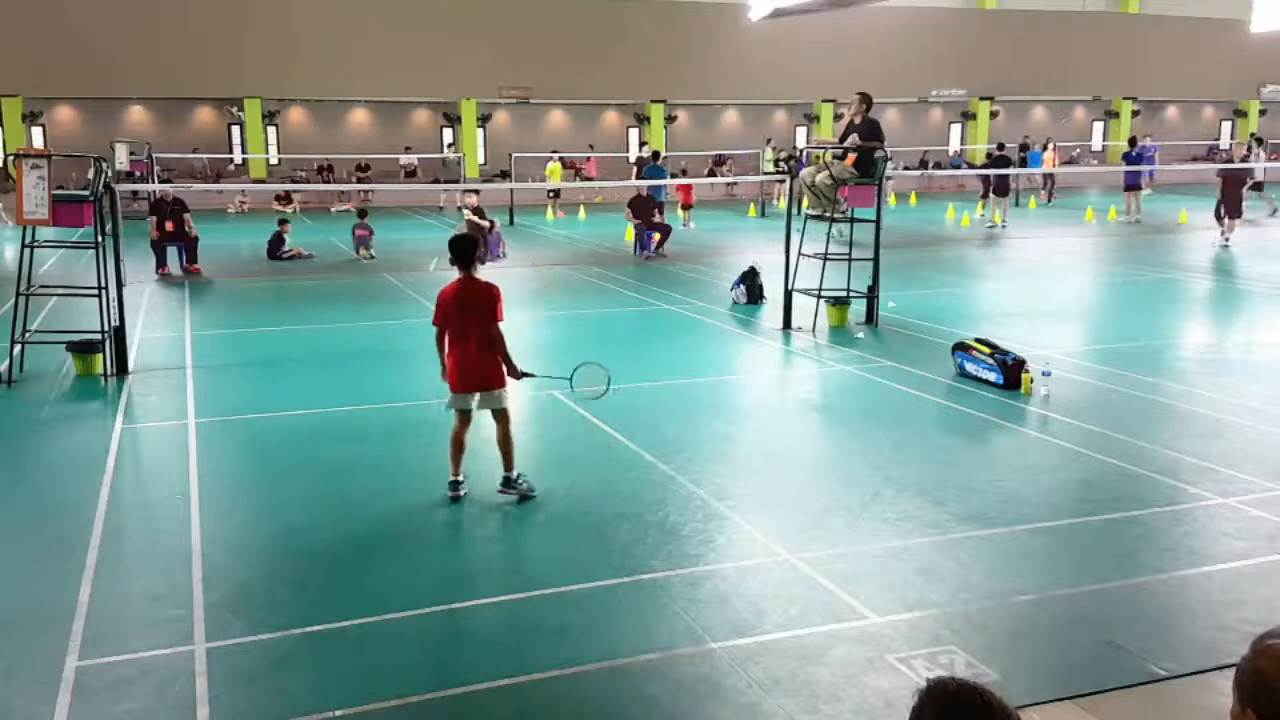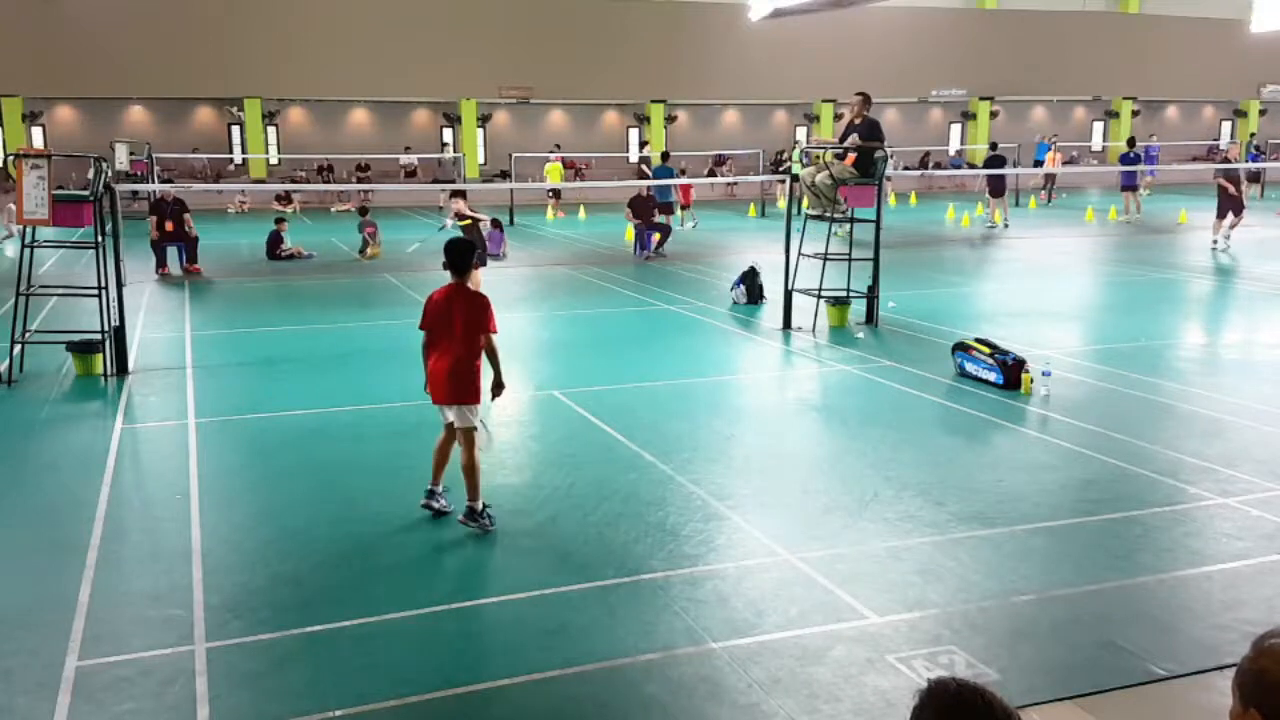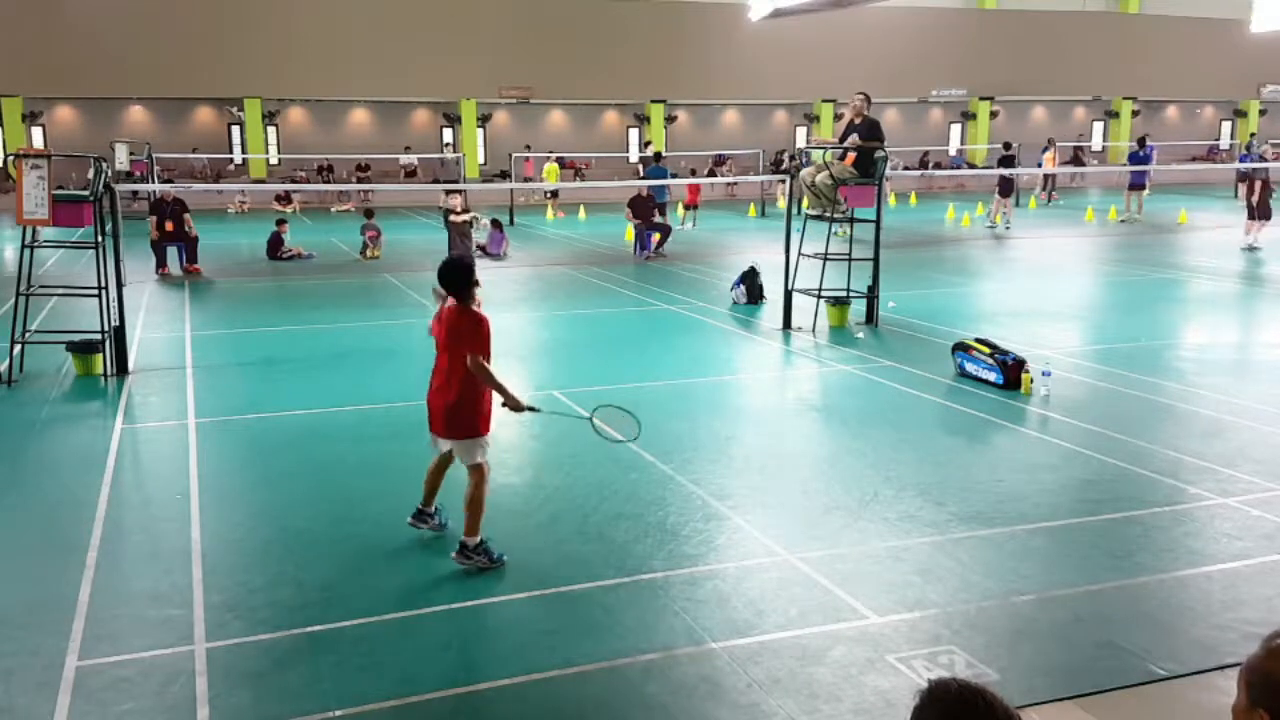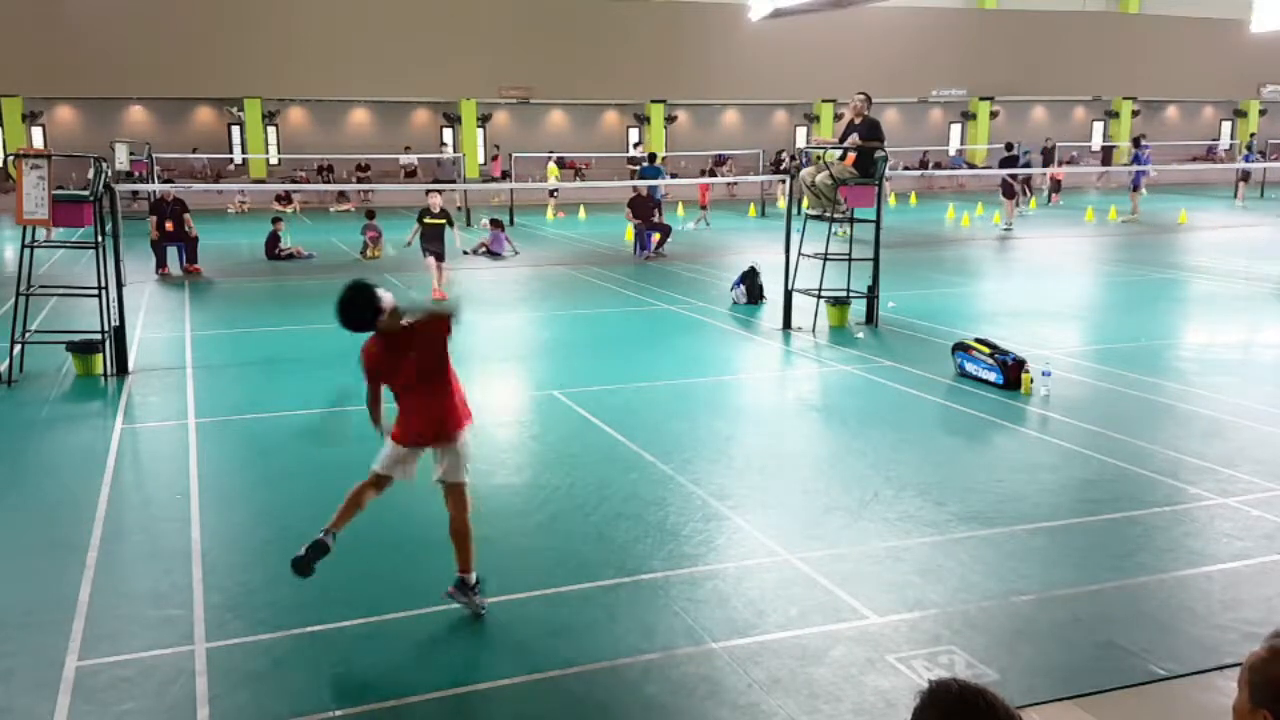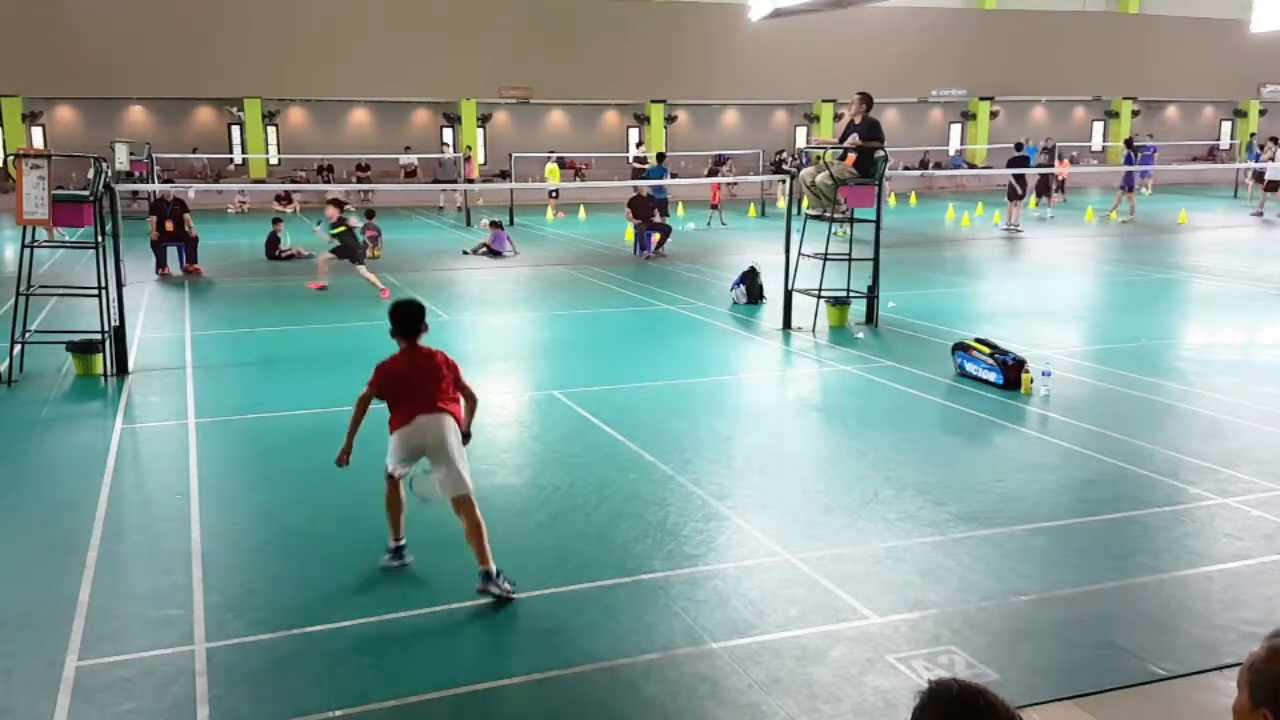
dt=0.7s
person 1, frame 1
left shoulder: (445, 294)
right shoulder: (490, 292)
left elbow: (440, 336)
right elbow: (495, 332)
left wrist: (444, 365)
right wrist: (510, 364)
left hip: (458, 371)
right hip: (488, 369)
left knee: (461, 422)
right knee: (502, 420)
left ankle: (455, 481)
right ankle: (510, 477)
person 1, frame 2
left shoulder: (434, 299)
right shoulder: (479, 301)
left elbow: (426, 342)
right elbow: (487, 344)
left wrist: (429, 372)
right wrist: (498, 377)
left hip: (439, 377)
right hip: (463, 378)
left knee: (449, 433)
right knee: (468, 442)
left ankle: (434, 492)
right ankle: (474, 509)
person 1, frame 3
left shoulder: (445, 313)
right shoulder: (477, 322)
right elbow: (476, 367)
left wrist: (445, 298)
right wrist: (507, 396)
left hip: (438, 403)
right hip: (465, 410)
left knee: (444, 458)
right knee: (479, 474)
left ankle: (425, 511)
right ankle: (471, 544)
person 1, frame 4
left shoulder: (372, 351)
right shoulder: (421, 333)
left elbow: (373, 397)
right elbow: (447, 312)
left wrist: (379, 425)
left hip: (409, 428)
right hip: (446, 425)
left knee: (374, 483)
right knee: (458, 502)
left ankle: (326, 538)
right ankle: (466, 583)
person 1, frame 5
left shoulder: (386, 368)
right shoulder: (440, 359)
left elbow: (363, 403)
right elbow: (470, 398)
left wrist: (348, 445)
right wrist: (465, 428)
left hip: (405, 432)
right hip: (443, 427)
left knee: (393, 478)
right knee: (466, 505)
left ankle: (397, 546)
right ankle: (490, 576)
